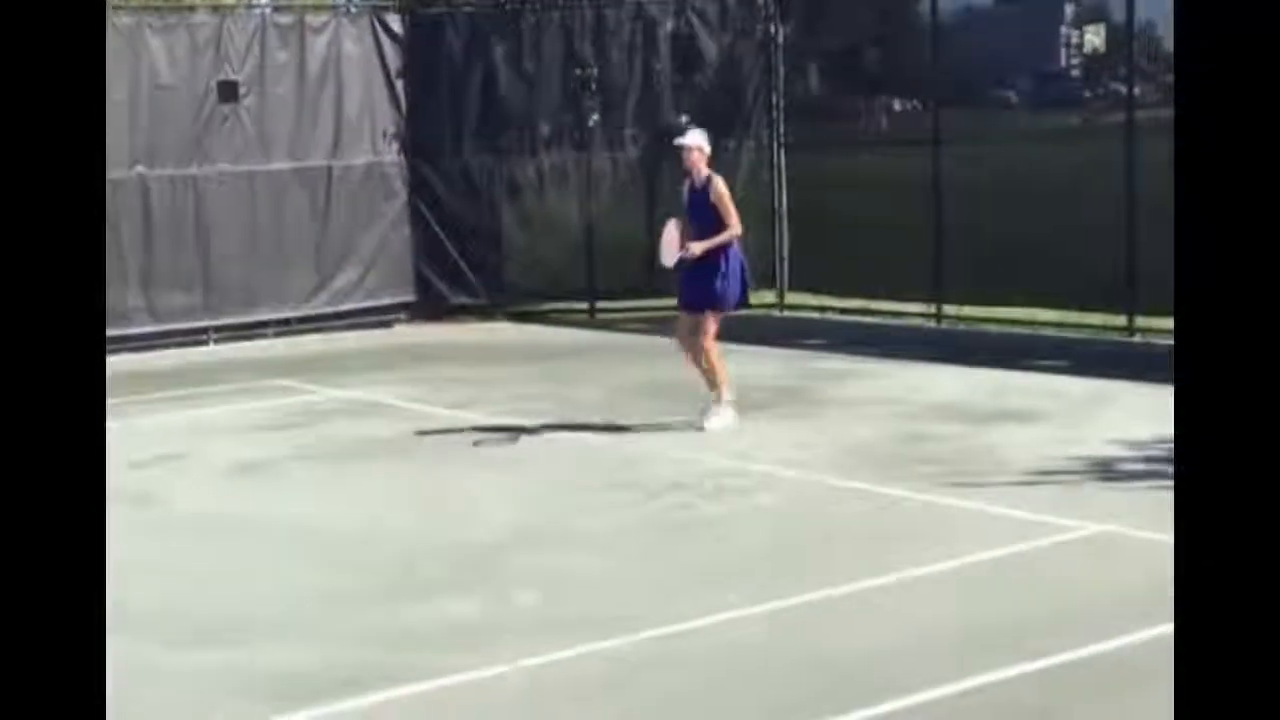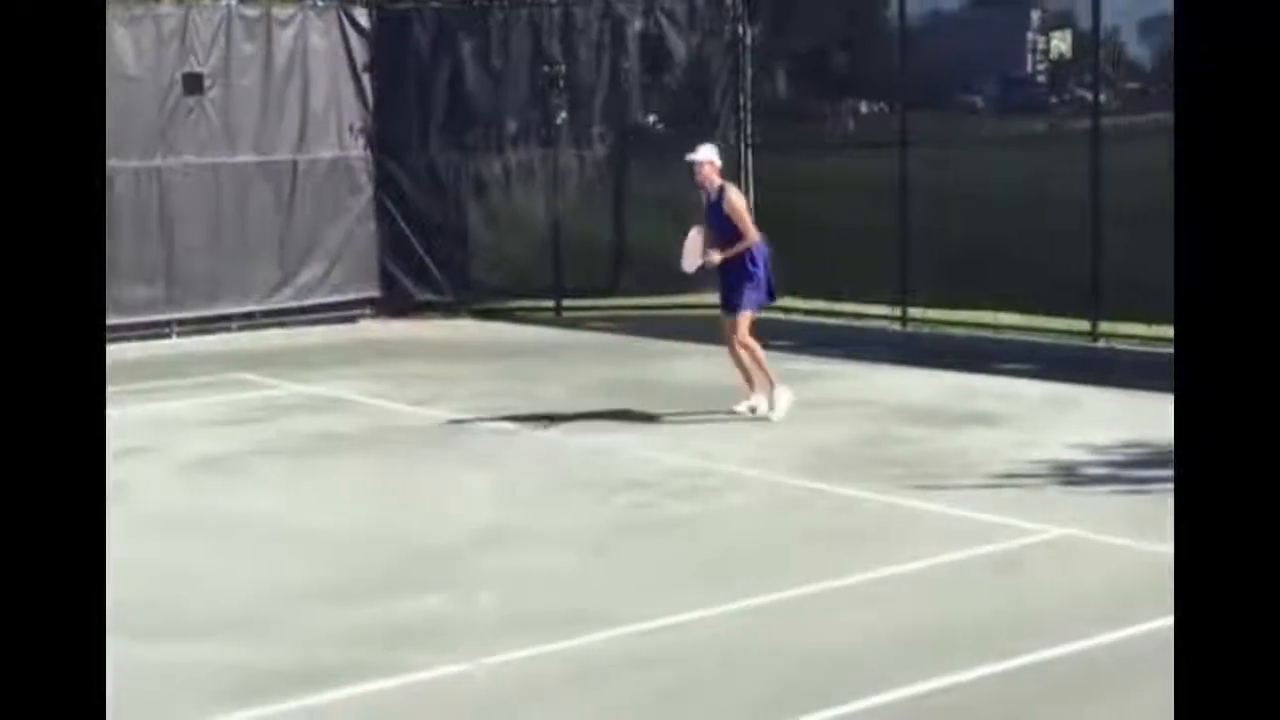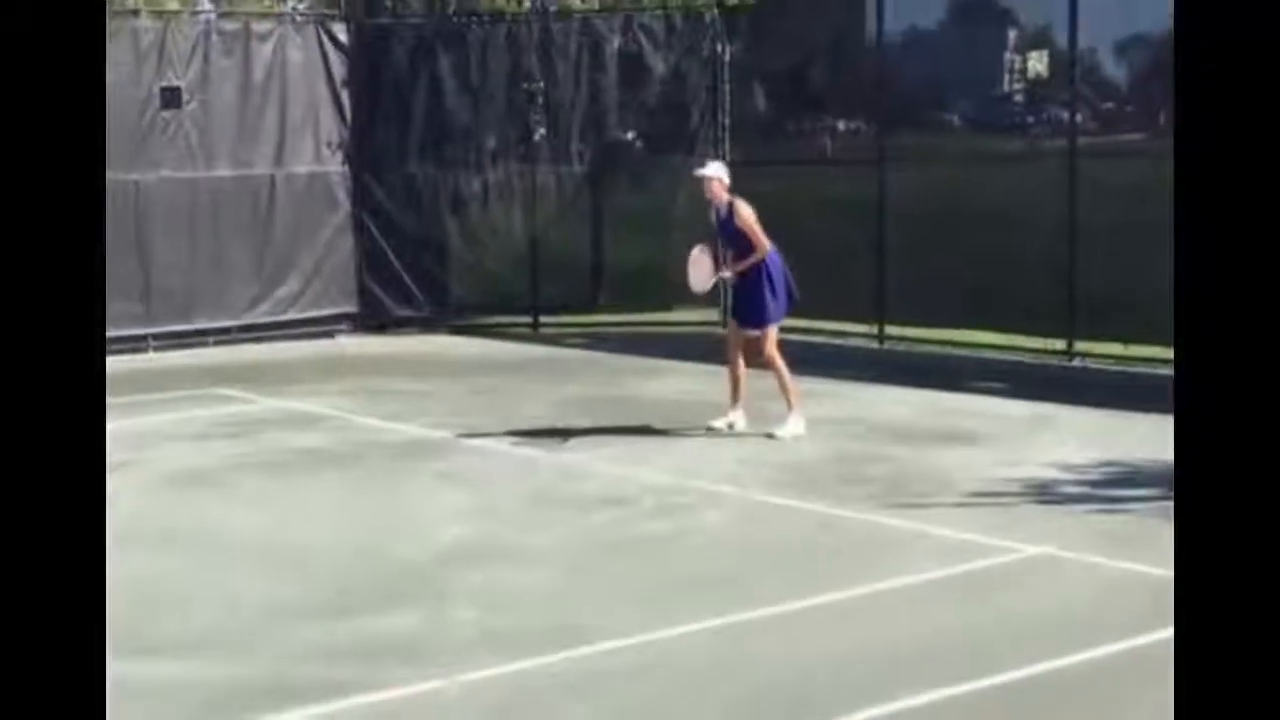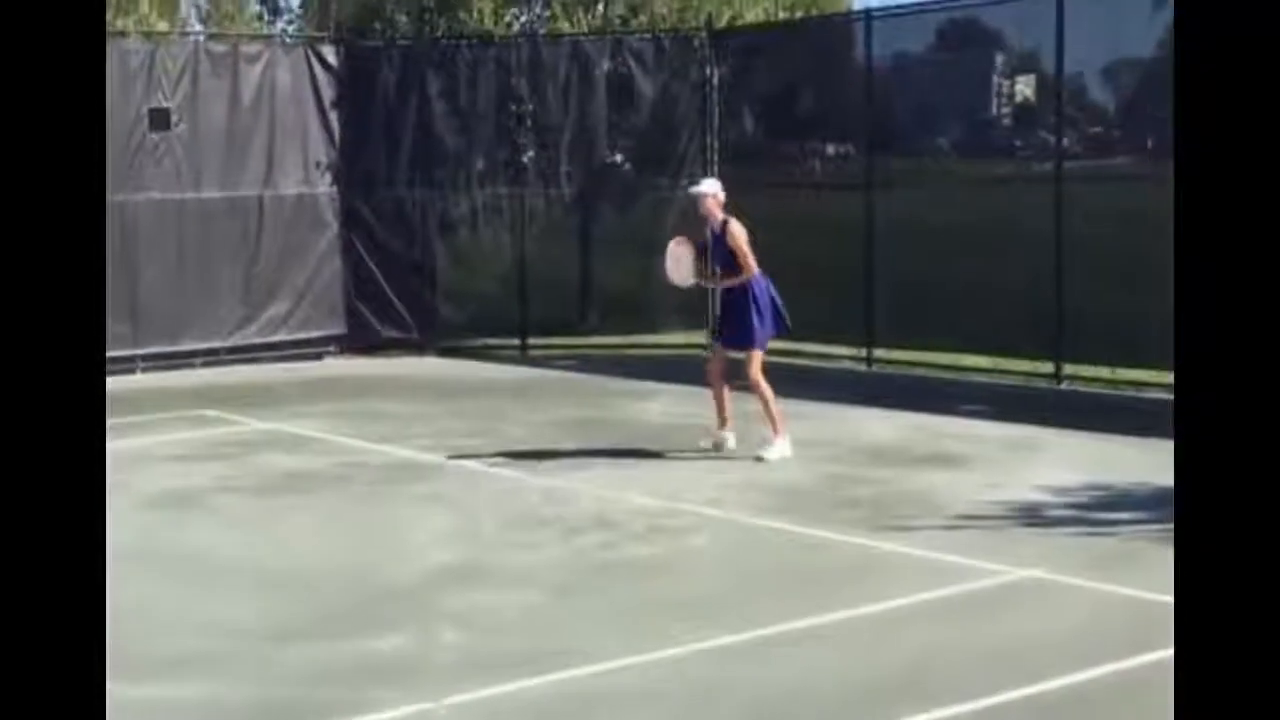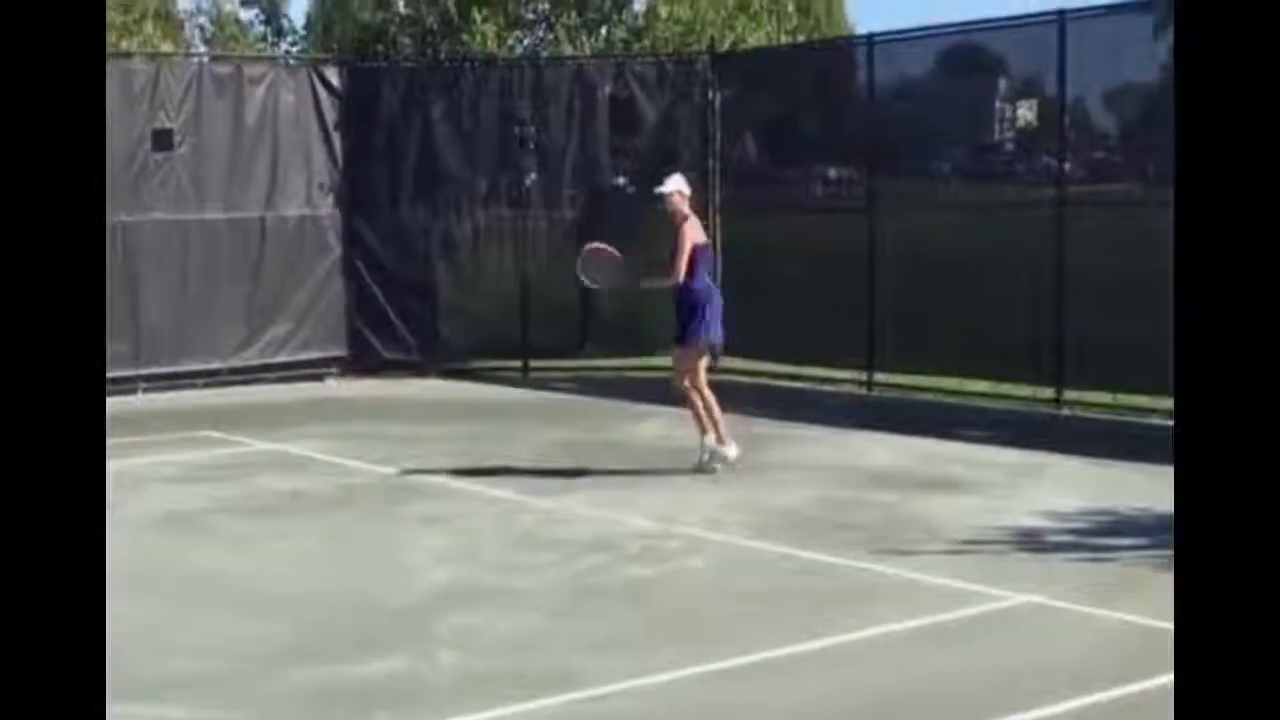
dt=0.4s
person 1, frame 1
left shoulder: (716, 185)
right shoulder: (687, 186)
left elbow: (736, 229)
left wrist: (703, 245)
right wrist: (686, 245)
left hip: (722, 263)
right hip: (699, 264)
left knee: (706, 340)
right knee: (684, 337)
left ankle: (724, 406)
right ankle: (717, 392)
person 1, frame 2
left shoulder: (730, 196)
right shoulder: (705, 196)
left elbow: (752, 237)
left wrist: (722, 256)
right wrist: (709, 252)
left hip: (750, 265)
right hip: (731, 268)
left knee: (741, 336)
right knee: (730, 336)
left ankle: (778, 390)
right ankle: (758, 396)
person 1, frame 3
left shoulder: (739, 209)
right shoulder: (715, 212)
left elbow: (764, 247)
left wrist: (736, 268)
right wrist: (728, 269)
left hip: (765, 277)
right hip: (745, 280)
left knee: (768, 352)
right knee: (733, 347)
left ankle: (795, 417)
right ankle: (736, 413)
person 1, frame 4
left shoulder: (732, 229)
right shoulder: (710, 229)
left elbow: (752, 271)
left wrist: (721, 283)
right wrist: (711, 279)
left hip: (752, 301)
right hip: (732, 301)
left knee: (753, 375)
right knee: (714, 367)
left ankle: (780, 439)
right ankle: (724, 432)
person 1, frame 5
left shoulder: (687, 226)
right shoulder: (687, 224)
left elbow: (678, 277)
left wrist: (651, 284)
right wrist: (661, 280)
left hip: (699, 303)
right hip: (692, 305)
left knee: (689, 379)
right knee: (682, 378)
left ankle: (723, 442)
right ankle: (711, 440)
